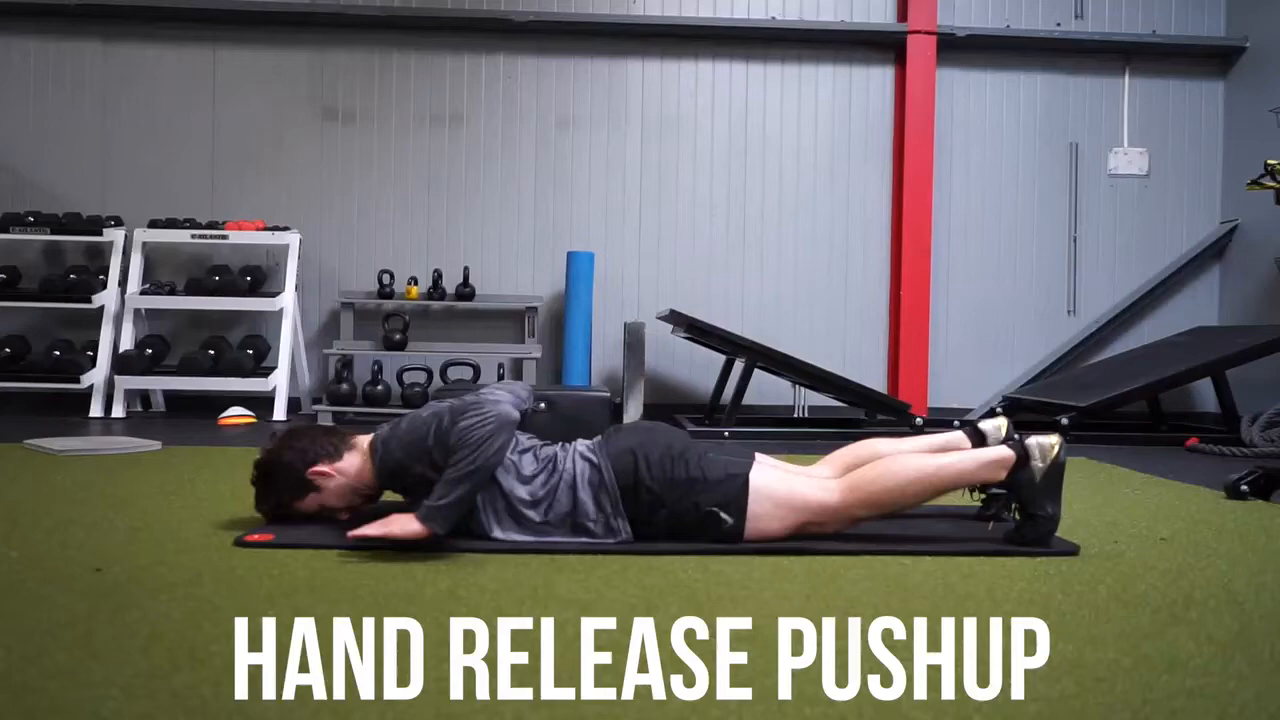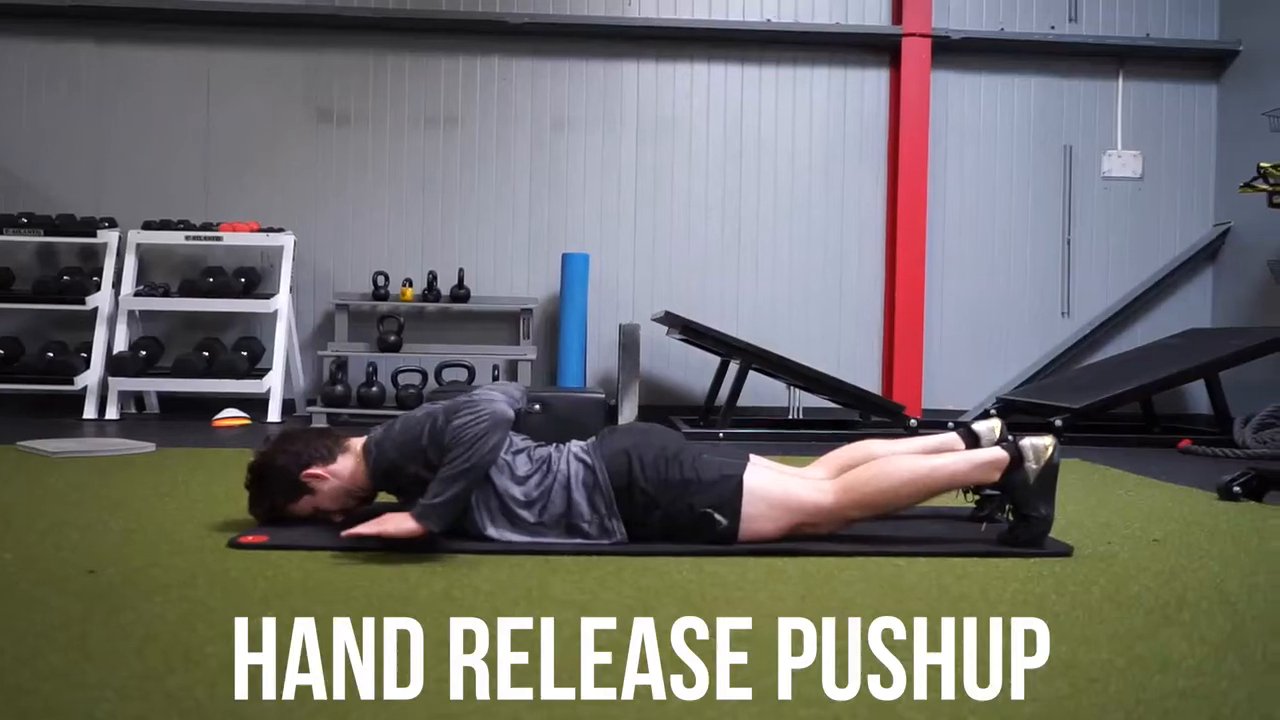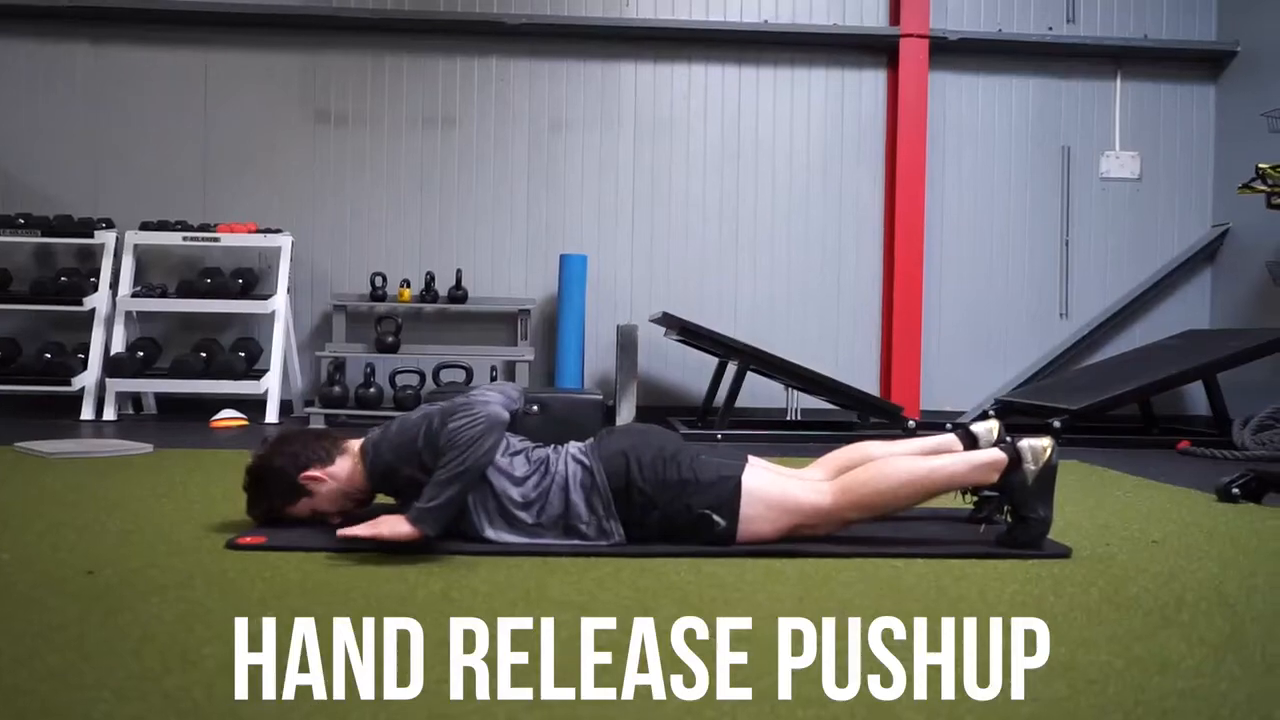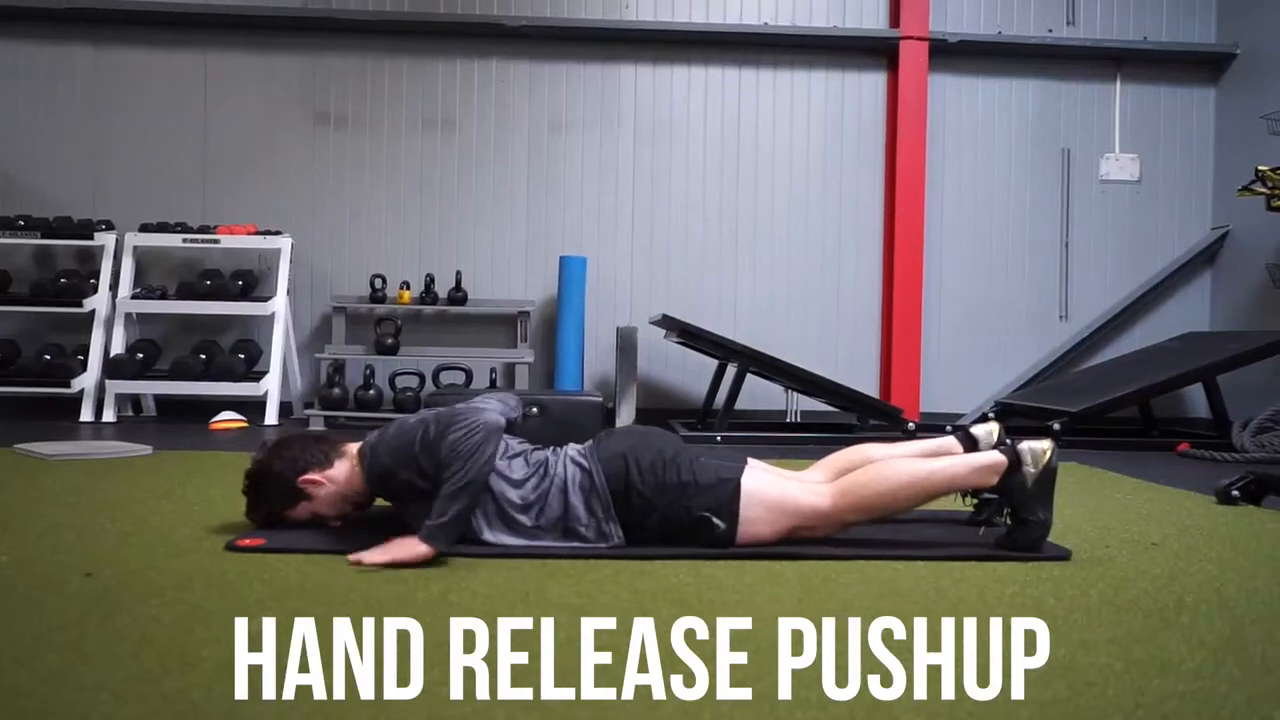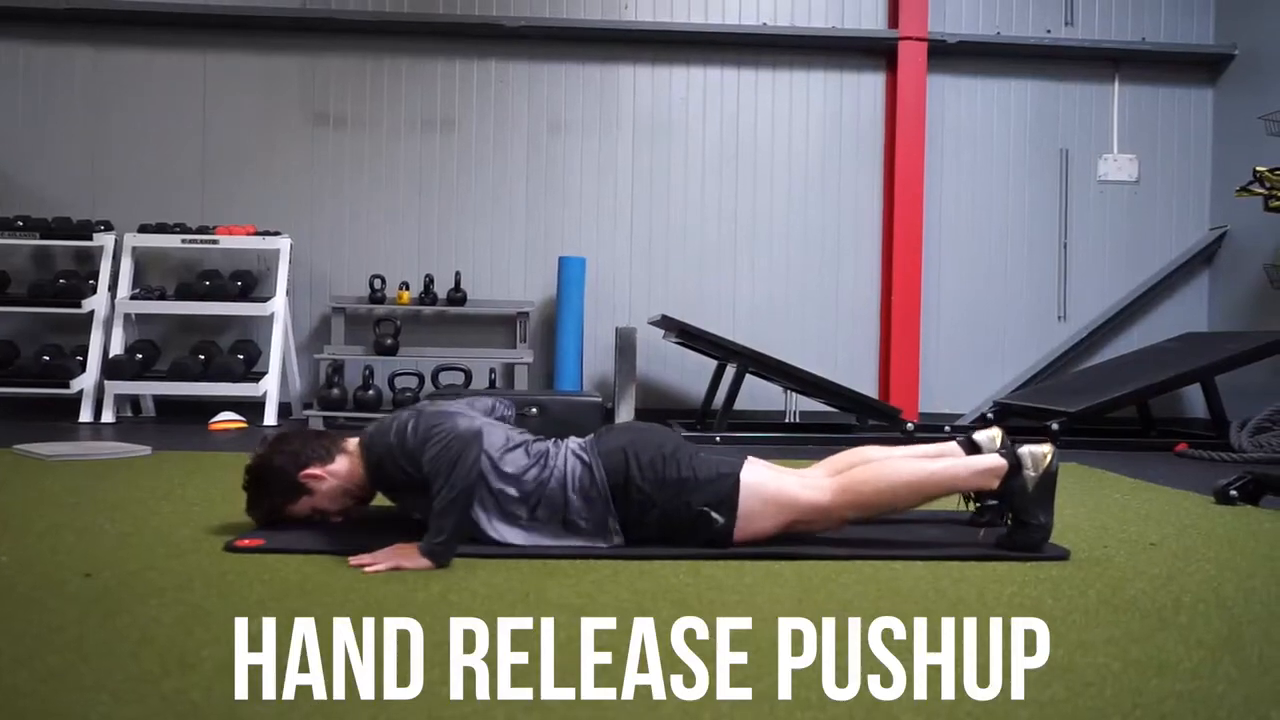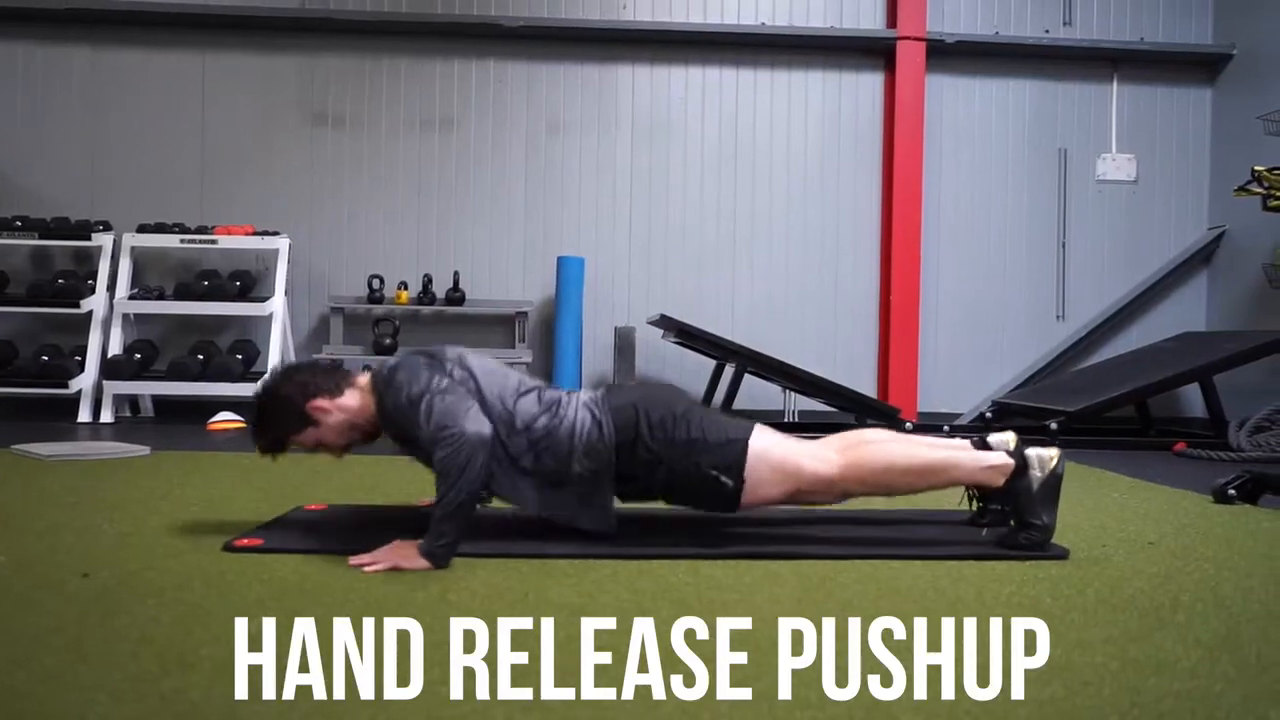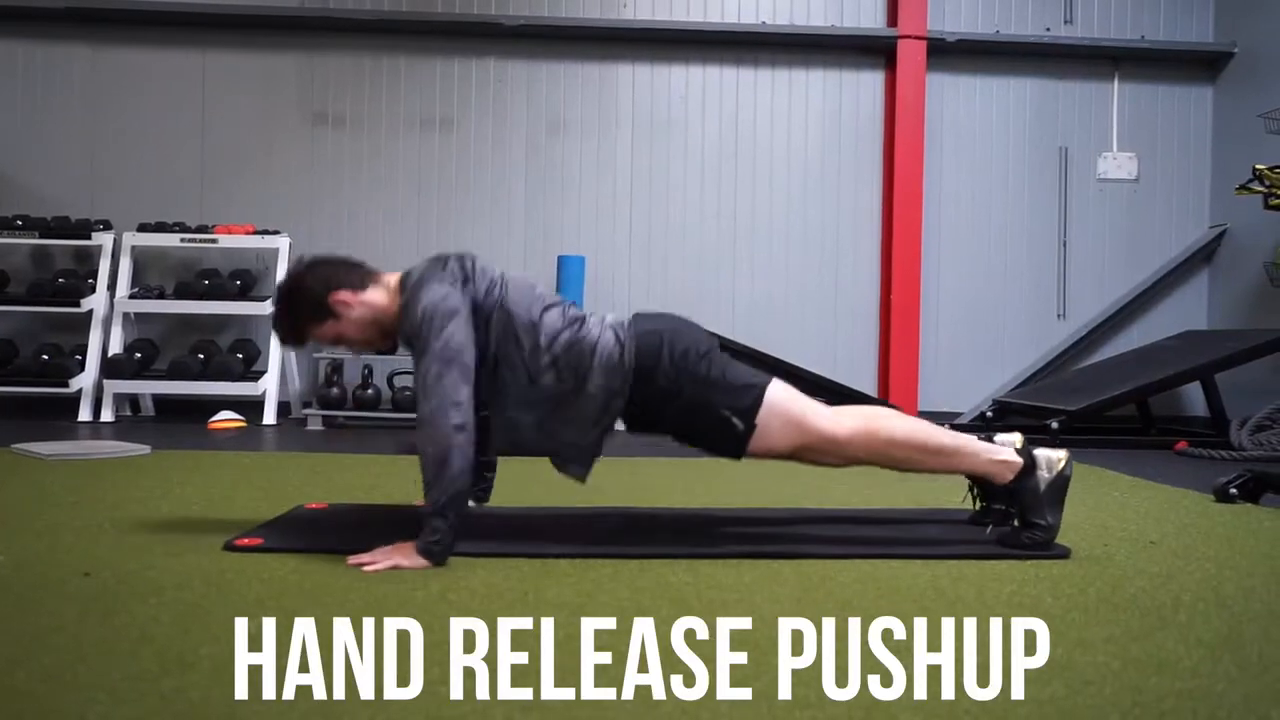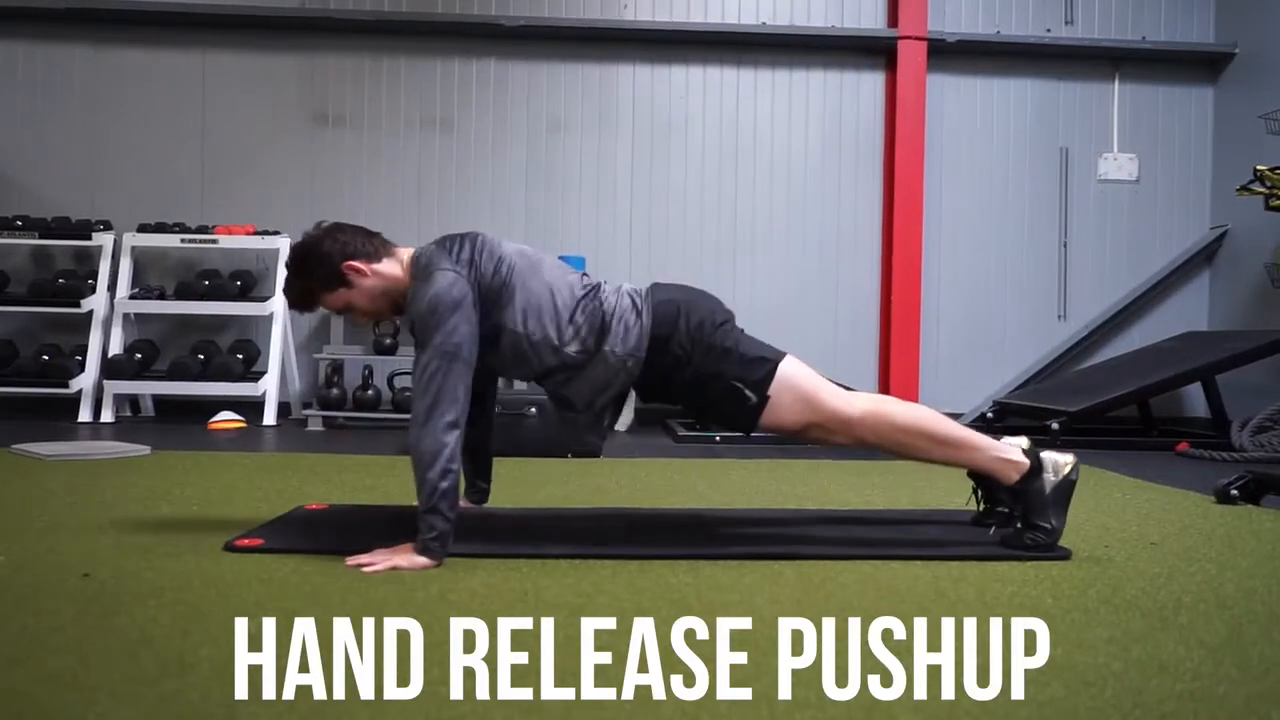
dt=0.2s
person 1, frame 1
left shoulder: (401, 448)
right shoulder: (413, 442)
left elbow: (494, 414)
right elbow: (513, 392)
left wrist: (429, 515)
left hip: (640, 485)
right hip: (626, 465)
left knee: (830, 500)
right knee: (818, 477)
left ankle: (1014, 459)
right ankle: (978, 440)
person 1, frame 2
left shoulder: (394, 449)
right shoulder: (408, 447)
left elbow: (490, 410)
right elbow: (506, 391)
left wrist: (425, 514)
left hip: (632, 488)
right hip: (621, 467)
left knee: (824, 503)
right knee: (812, 481)
left ankle: (1007, 461)
right ankle: (969, 441)
person 1, frame 3
left shoulder: (392, 451)
right shoulder: (405, 451)
left elbow: (483, 413)
right elbow: (503, 392)
left wrist: (420, 517)
left hip: (631, 489)
right hip: (621, 470)
left knee: (825, 505)
right knee: (812, 481)
left ankle: (1006, 462)
right ankle: (967, 443)
person 1, frame 4
left shoulder: (391, 453)
right shoulder: (405, 451)
left elbow: (479, 421)
right elbow: (502, 403)
left wrist: (433, 534)
right wrist: (441, 513)
left hip: (629, 490)
right hip: (618, 471)
left knee: (823, 504)
right knee: (813, 484)
left ankle: (1004, 463)
right ankle: (968, 445)
person 1, frame 5
left shoulder: (389, 440)
right shoulder: (408, 431)
left elbow: (466, 435)
right elbow: (484, 421)
left wrist: (433, 547)
right wrist: (449, 515)
left hip: (627, 485)
right hip: (617, 467)
left knee: (819, 500)
right knee: (814, 485)
left ankle: (1006, 467)
right ankle: (970, 449)
person 1, frame 6
left shoulder: (405, 382)
right shoulder: (415, 373)
left elbow: (471, 443)
left wrist: (433, 546)
right wrist: (457, 505)
left hip: (634, 441)
right hip: (624, 426)
left knee: (820, 472)
right knee: (813, 470)
left ankle: (1014, 471)
right ankle: (980, 448)
person 1, frame 7
left shoulder: (429, 301)
right shoulder: (436, 292)
left elbow: (451, 422)
right elbow: (479, 398)
left wrist: (431, 542)
right wrist: (467, 497)
left hip: (651, 369)
right hip: (642, 362)
left knee: (830, 434)
right knee: (823, 433)
left ankle: (1022, 469)
right ankle: (994, 454)
person 1, frame 8
left shoulder: (438, 284)
right shoulder: (446, 278)
left elbow: (437, 412)
right elbow: (474, 389)
left wrist: (429, 541)
right wrist: (472, 491)
left hip: (666, 339)
right hip: (654, 338)
left knee: (837, 414)
right knee: (831, 419)
left ankle: (1027, 471)
right ankle: (1002, 462)
